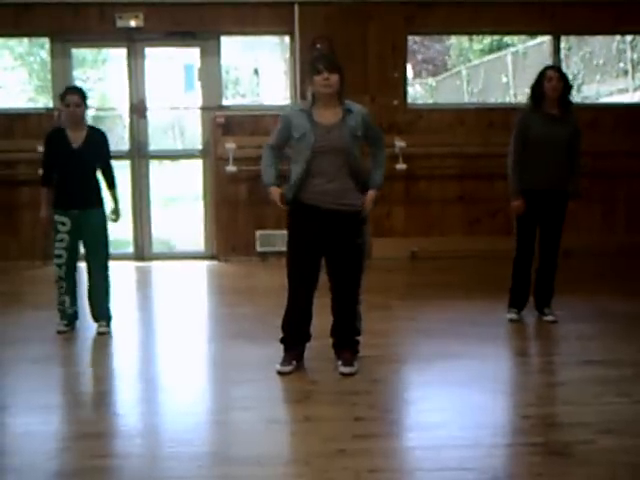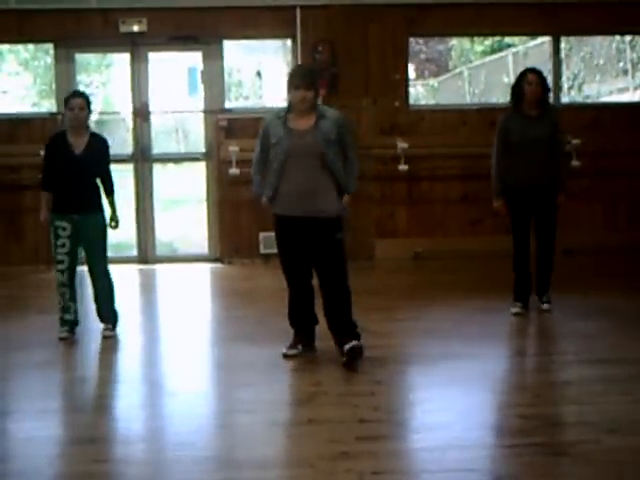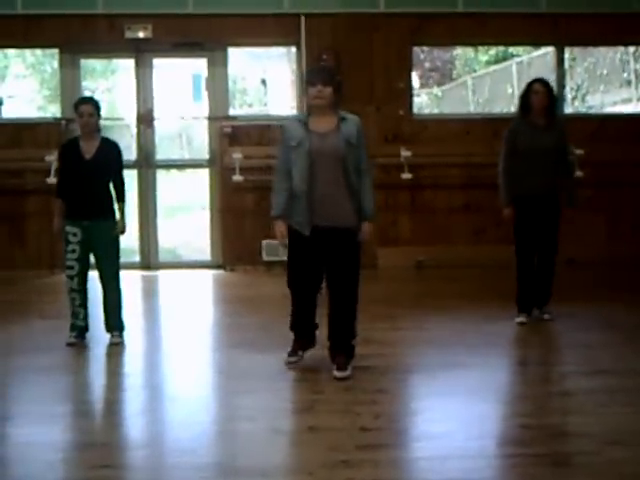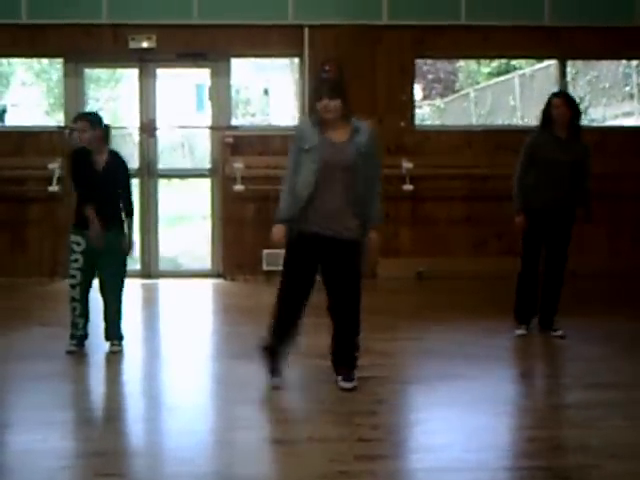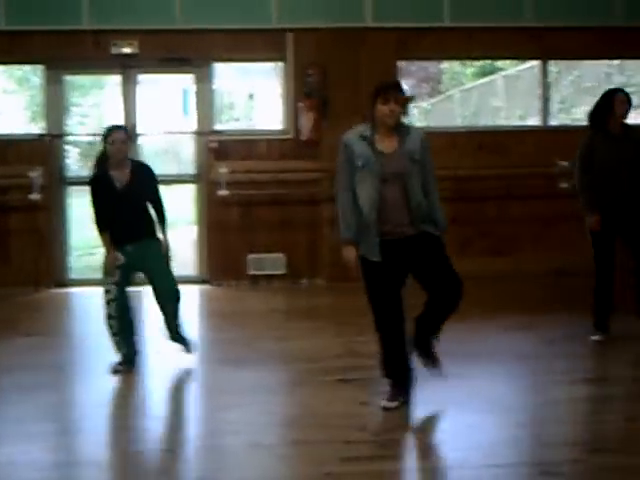
dt=1s
person 1, frame 1
left shoulder: (358, 116)
right shoulder: (294, 117)
left elbow: (379, 147)
right elbow: (272, 149)
left wrist: (374, 186)
right wrist: (271, 183)
left hip: (347, 211)
right hip: (306, 210)
left knee: (346, 284)
right knee: (300, 282)
left ankle: (346, 348)
right ankle: (293, 348)
person 1, frame 2
left shoulder: (334, 120)
right shoulder: (273, 124)
left elbow: (349, 156)
right elbow: (261, 160)
left wrist: (348, 190)
right wrist: (262, 192)
left hip: (326, 212)
right hip: (287, 213)
left knee: (334, 276)
right knee: (297, 278)
left ankle: (347, 337)
right ankle: (303, 335)
person 1, frame 3
left shoulder: (352, 126)
right shoulder: (292, 129)
left elbow: (363, 174)
right elbow: (283, 175)
left wrist: (367, 216)
right wrist: (279, 215)
left hip: (343, 222)
right hip: (303, 222)
left knee: (343, 289)
right knee: (301, 284)
left ankle: (341, 351)
right ankle: (302, 338)
person 1, frame 4
left shoulder: (364, 134)
right shoulder: (306, 131)
left elbow: (372, 181)
right elbow: (292, 178)
left wrist: (371, 224)
right wrist: (281, 220)
left hip: (346, 233)
right hip: (305, 229)
left knee: (346, 302)
right knee: (292, 294)
left ankle: (345, 365)
right ankle: (274, 352)
person 1, frame 5
left shoulder: (416, 140)
right shoulder: (353, 143)
left elbow: (429, 187)
right elbow: (345, 194)
left wrist: (439, 227)
right wrist: (348, 239)
left hip: (416, 232)
right hip: (376, 240)
left knee: (449, 289)
right knee: (387, 313)
left ankle: (423, 337)
right ankle: (398, 381)
person 2, frame 1
left shoulder: (570, 121)
right shoulder: (528, 117)
left elbow: (575, 159)
right elbow: (515, 157)
left wrist: (572, 191)
right wrist: (516, 194)
left hip: (557, 194)
right hip: (530, 192)
left knee: (550, 250)
right knee: (524, 249)
left ankle: (544, 303)
right ankle: (515, 304)
person 2, frame 2
left shoulder: (551, 117)
right shoulder: (509, 119)
left elbow: (560, 154)
right elbow: (499, 157)
left wrist: (560, 187)
right wrist: (498, 192)
left hip: (545, 189)
right hip: (517, 190)
left knee: (546, 242)
right knee: (520, 244)
left ankle: (543, 291)
right ankle: (520, 297)
person 2, frame 3
left shoulder: (557, 129)
right shoulder: (517, 128)
left elbow: (566, 165)
right elbow: (505, 166)
left wrist: (565, 194)
right wrist: (507, 201)
left hip: (549, 199)
right hip: (523, 199)
left knee: (548, 251)
right knee: (524, 252)
left ankle: (542, 301)
right ankle: (524, 307)
person 2, frame 4
left shoulder: (578, 144)
right shoulder: (538, 140)
left elbow: (583, 179)
right elbow: (521, 176)
left wrist: (585, 209)
right wrist: (520, 210)
left hip: (562, 212)
right hip: (536, 211)
left knee: (556, 266)
right knee: (530, 264)
left ankle: (548, 320)
right ankle: (523, 318)
person 2, frame 5
right shoulder: (594, 139)
right elbow: (582, 176)
right wrist: (591, 210)
right hip: (602, 210)
right knee: (605, 267)
right ankle: (600, 325)
person 3, frame 1
left shoulder: (98, 136)
right shoulder: (54, 137)
left elbow: (106, 170)
right elbow: (47, 174)
left wrist: (115, 203)
right wrist: (45, 205)
left hip: (92, 207)
right hip: (63, 209)
left knee: (98, 263)
right knee: (63, 264)
left ankle: (102, 317)
right ankle: (67, 316)
person 3, frame 2
left shoulder: (99, 142)
right shoulder: (55, 142)
left elbow: (105, 177)
right elbow: (47, 179)
left wrist: (114, 210)
right wrist: (44, 209)
left hip: (92, 213)
right hip: (62, 214)
left knee: (99, 267)
right knee: (64, 270)
left ankle: (109, 320)
right ankle: (67, 322)
person 3, frame 3
left shoulder: (111, 148)
right shoulder: (67, 148)
left elbow: (118, 184)
right elbow: (62, 185)
left wrist: (121, 217)
right wrist: (59, 216)
left hip: (103, 219)
right hip: (74, 220)
left knee: (110, 275)
right knee: (74, 276)
left ankle: (115, 328)
right ankle: (78, 328)
person 3, frame 4
left shoulder: (116, 161)
right shoulder: (79, 156)
left elbow: (126, 198)
right elbow: (82, 194)
left wrist: (128, 234)
right wrist: (93, 223)
left hip: (113, 230)
right hip: (83, 230)
left knee: (112, 285)
right knee: (77, 284)
left ankle: (114, 337)
right ankle: (77, 335)
person 3, frame 5
left shoulder: (143, 171)
right shoulder: (98, 180)
left elbow: (157, 205)
right elbow: (101, 219)
left wrist: (164, 238)
right wrist: (109, 251)
left hip: (147, 242)
right hip: (119, 247)
left knee: (168, 291)
right knee: (114, 303)
left ankle: (175, 332)
right ankle: (127, 354)
